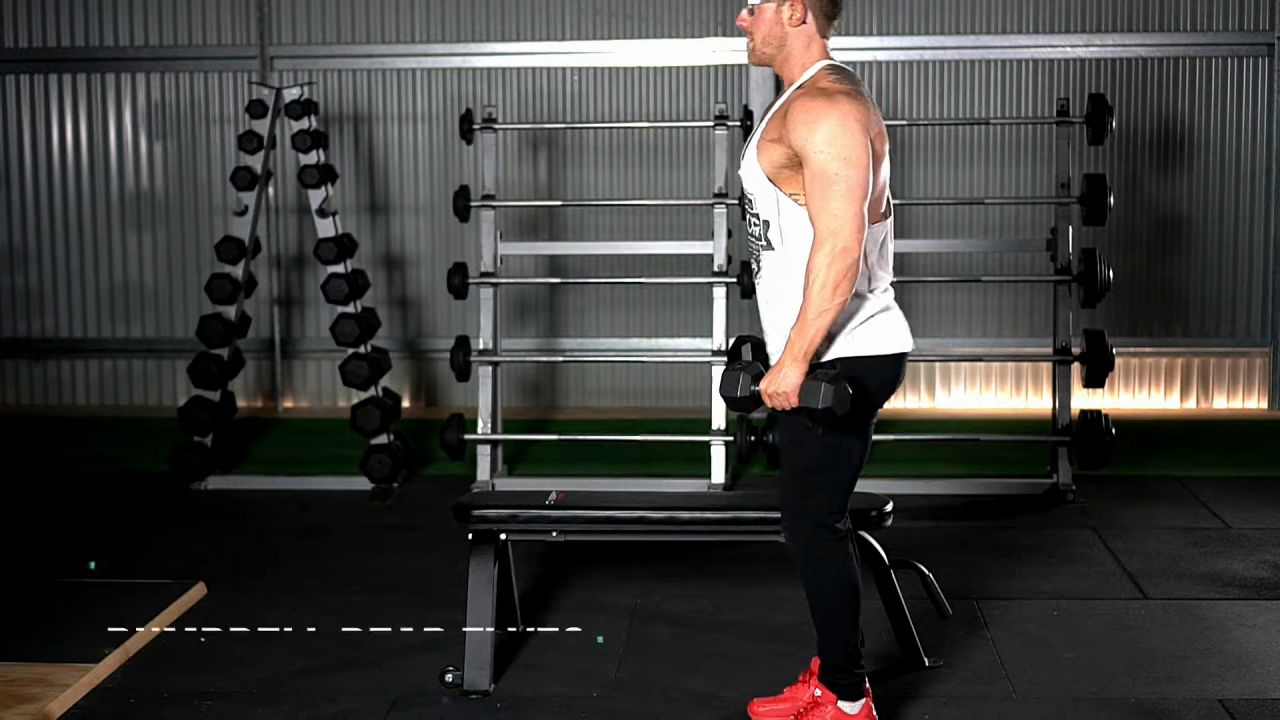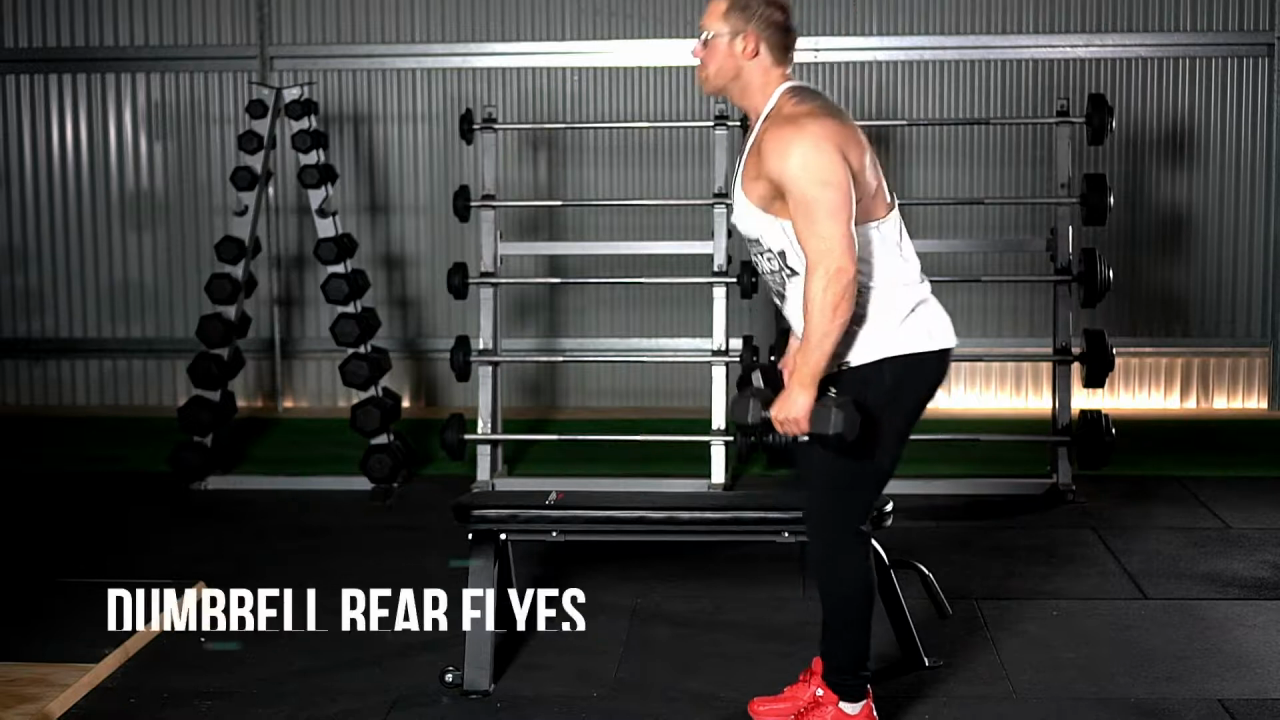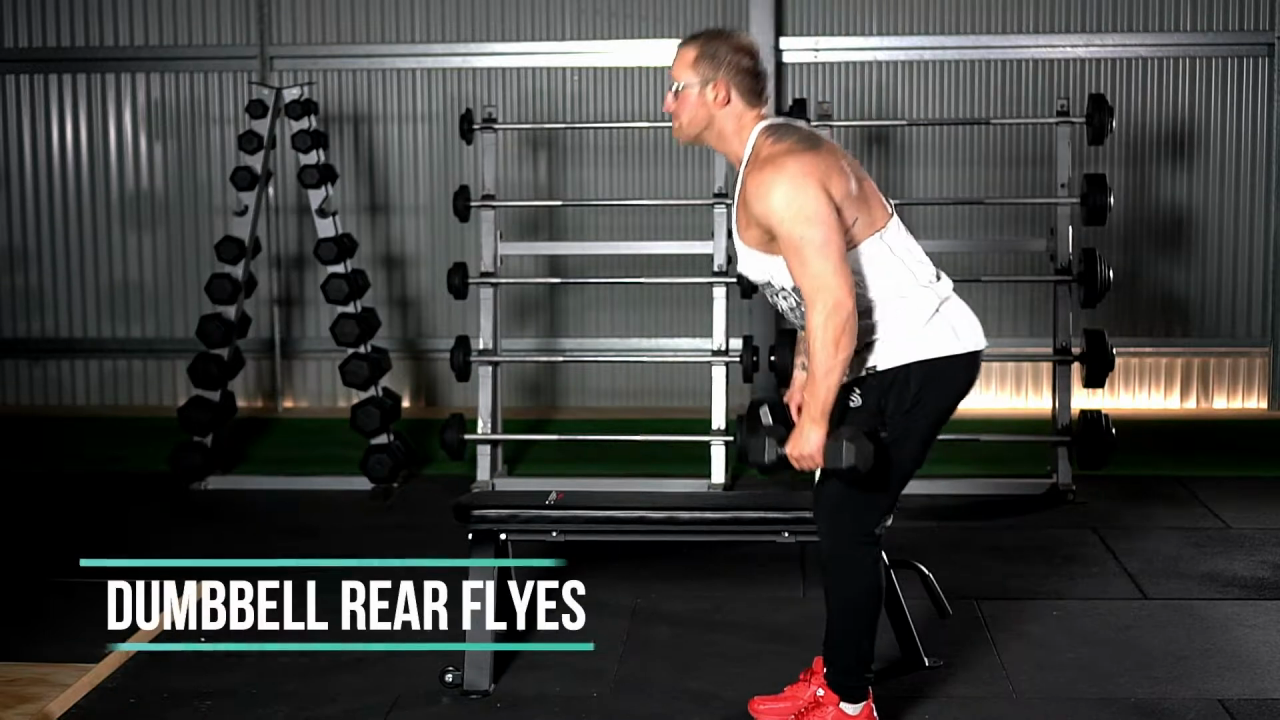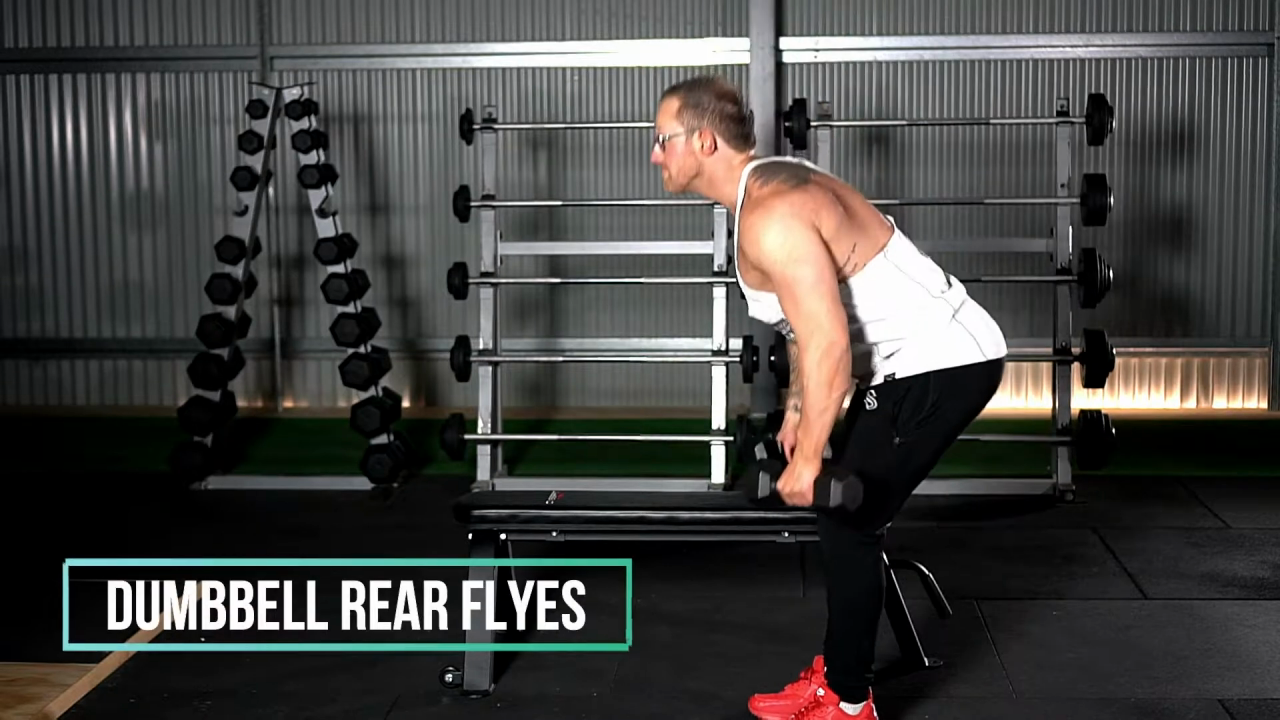
dt=0.3s
person 1, frame 1
left shoulder: (824, 108)
right shoulder: (812, 101)
left elbow: (842, 248)
left wrist: (793, 360)
right wrist: (793, 351)
left hip: (843, 356)
right hip: (835, 350)
left knee: (812, 523)
right knee: (816, 518)
person 1, frame 2
left shoulder: (795, 133)
right shoulder: (786, 123)
left elbow: (836, 269)
left wrist: (802, 385)
right wrist: (799, 353)
left hip: (886, 356)
right hip: (873, 352)
left knee: (834, 525)
right knee: (830, 518)
person 1, frame 3
left shoulder: (777, 174)
right shoulder: (776, 153)
left elbow: (835, 304)
left wrist: (814, 421)
right wrist: (803, 375)
left hip: (921, 356)
right hip: (911, 348)
left knee: (847, 521)
right knee: (841, 514)
person 1, frame 4
left shoulder: (768, 216)
right shoulder: (772, 189)
left elbow: (829, 343)
right elbow: (815, 322)
left wrist: (808, 458)
right wrist: (796, 412)
left hip: (941, 365)
right hip: (929, 356)
left knee: (849, 522)
right knee: (845, 515)
